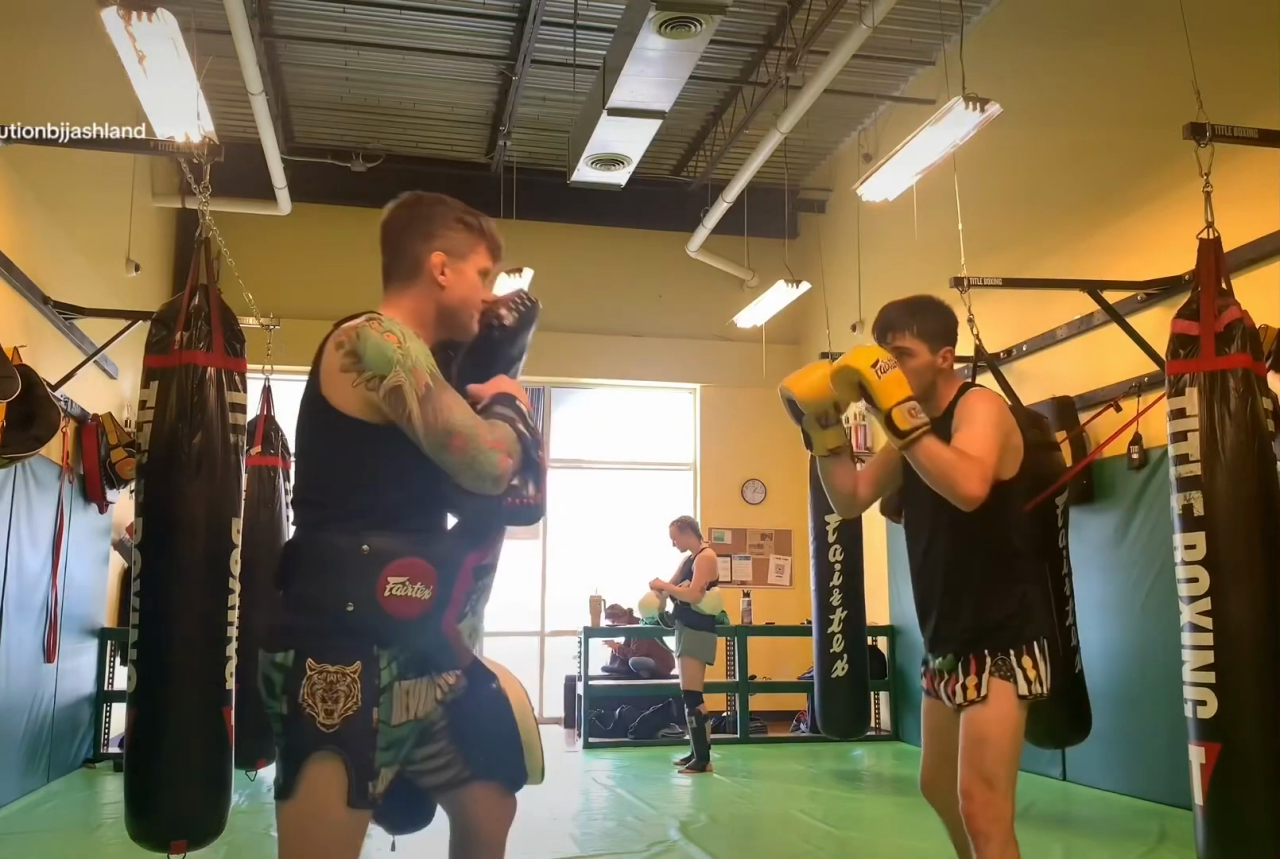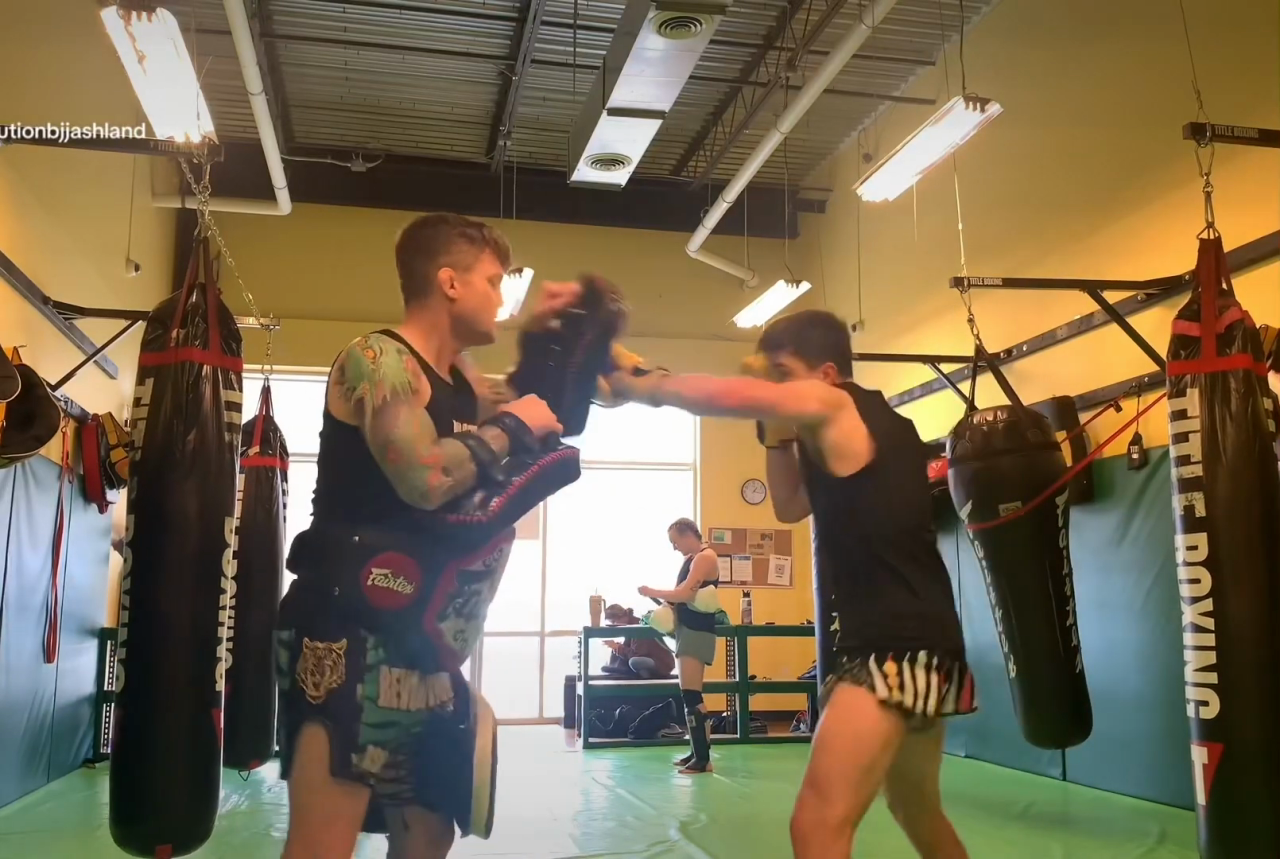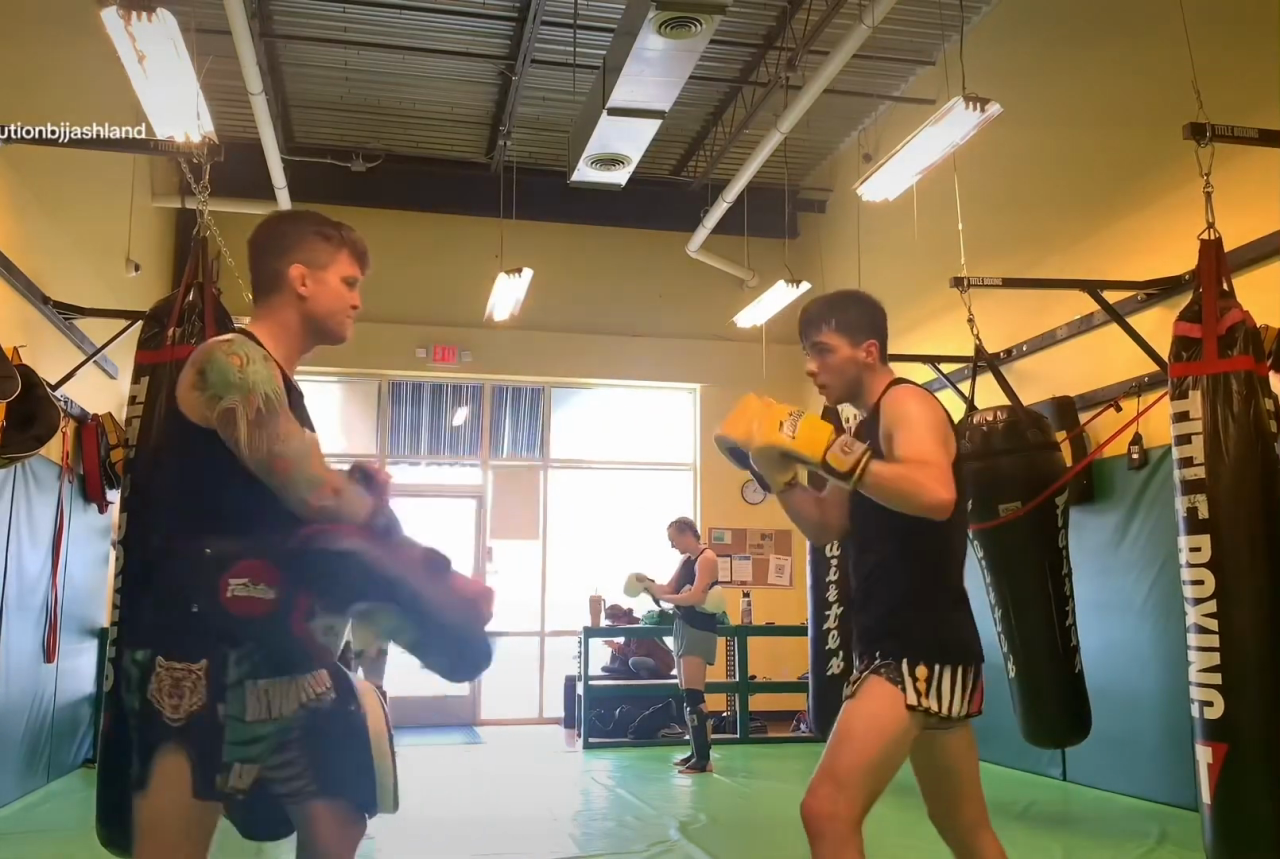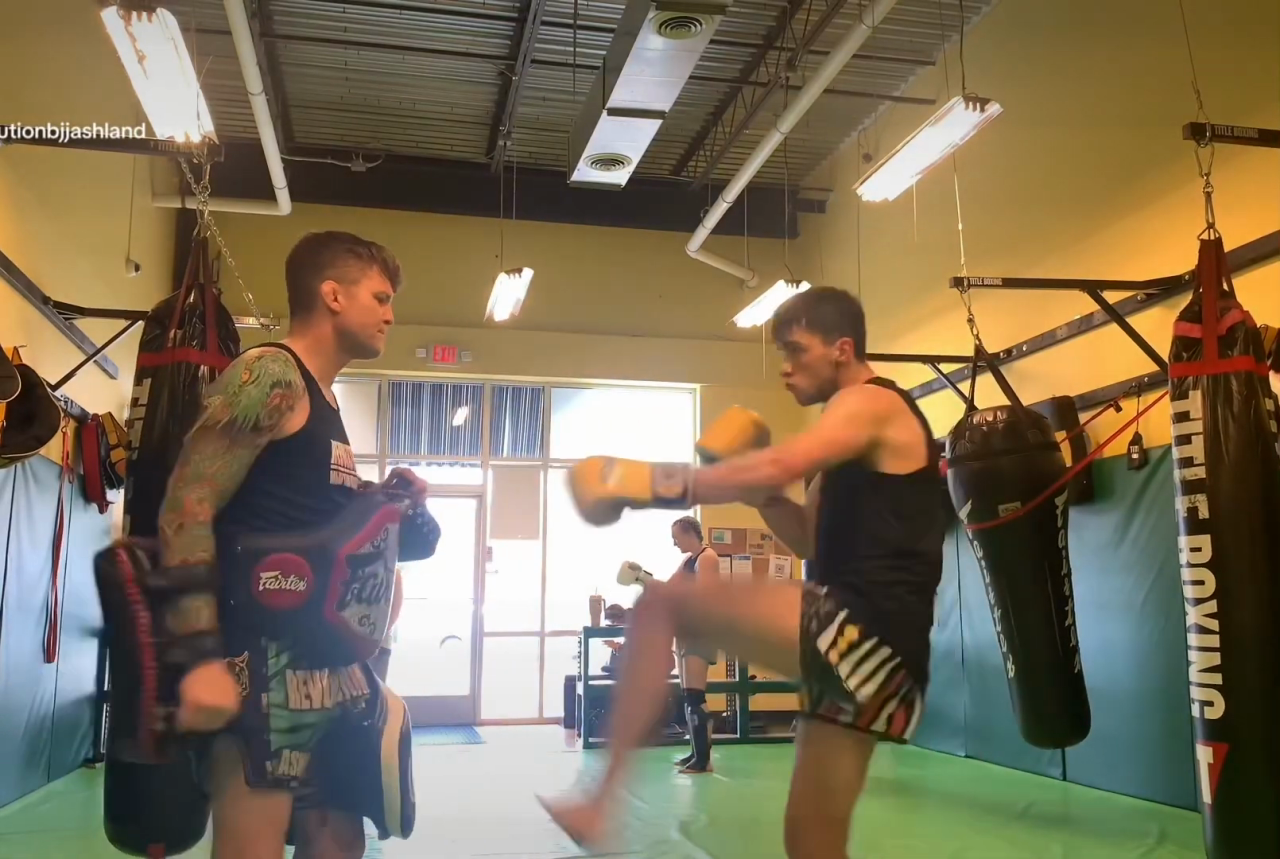
dt=0.5s
person 1, frame 1
left shoulder: (401, 356)
right shoulder: (375, 340)
right elbow: (487, 464)
right wrist: (508, 402)
left hip: (405, 642)
right hip: (347, 646)
person 1, frame 2
left shoulder: (452, 380)
right shoulder: (376, 359)
right elbow: (427, 481)
right wrist: (514, 425)
left hip: (411, 643)
right hip: (352, 636)
person 1, frame 3
left shoulder: (271, 378)
right shoulder: (231, 363)
right elbow: (314, 492)
left wrist: (362, 485)
left hip: (269, 653)
right hip: (209, 654)
person 1, frame 4
left shoulder: (321, 398)
right shoulder: (267, 377)
right elbow: (186, 511)
right wrist: (198, 657)
left hip: (319, 660)
right hip: (263, 653)
person 2, frame 1
left shoulder: (979, 406)
right shoulder: (918, 420)
left elbow: (967, 487)
right elbow: (850, 500)
left wrist: (896, 408)
right wrist: (822, 426)
left hip: (999, 641)
right hip: (949, 643)
left knee: (980, 805)
right knee: (940, 787)
person 2, frame 2
left shoulder: (823, 403)
right shoulder: (886, 424)
left elbow: (726, 395)
right elbow: (791, 507)
left wrist: (641, 382)
right wrist: (776, 432)
left hip: (892, 647)
right hip: (921, 642)
right knee: (917, 814)
person 2, frame 3
left shoulder: (907, 404)
right shoulder: (870, 428)
left elbow: (935, 494)
right elbow: (825, 526)
left wrist: (832, 454)
right wrist: (775, 467)
left hip: (918, 649)
right hip: (907, 648)
left knee: (827, 812)
person 2, frame 4
left shoulder: (869, 405)
right shoulder: (873, 422)
left elbow: (773, 469)
right elbow: (808, 538)
left wrist: (652, 483)
right wrist: (748, 477)
left hip: (853, 627)
right hip: (880, 653)
left knee: (662, 605)
left ankle: (600, 800)
person 3, frame 1
left shoulder: (706, 557)
right shoulder: (689, 560)
left elbow: (694, 595)
right elbow: (671, 586)
left wrist: (664, 587)
right wrist: (659, 588)
left hip: (698, 633)
right hip: (686, 631)
left knee: (692, 695)
right knee: (688, 695)
left ankle: (704, 759)
right ankle: (697, 752)
person 3, frame 2
left shoulder: (705, 557)
right shoulder: (692, 559)
left elbow: (684, 594)
right elbow: (680, 594)
left wrist: (651, 592)
right wrist: (662, 600)
left hip: (697, 632)
right hip: (686, 630)
left knee: (692, 695)
right knee: (689, 695)
left ankle: (703, 759)
right ankle: (697, 752)
person 3, frame 3
left shoulder: (707, 558)
right shoulder: (686, 561)
left elbow: (696, 597)
right elbow: (669, 589)
left wrist: (663, 597)
right wrist: (649, 586)
left hip: (699, 632)
right hip: (683, 629)
left knee: (693, 695)
right knee: (686, 695)
left ankle: (703, 759)
right ankle: (696, 753)
person 3, frame 4
left shoulder: (707, 557)
right shoulder: (688, 559)
left knee: (694, 694)
right knee: (687, 694)
left ankle: (703, 759)
right ankle: (697, 752)
